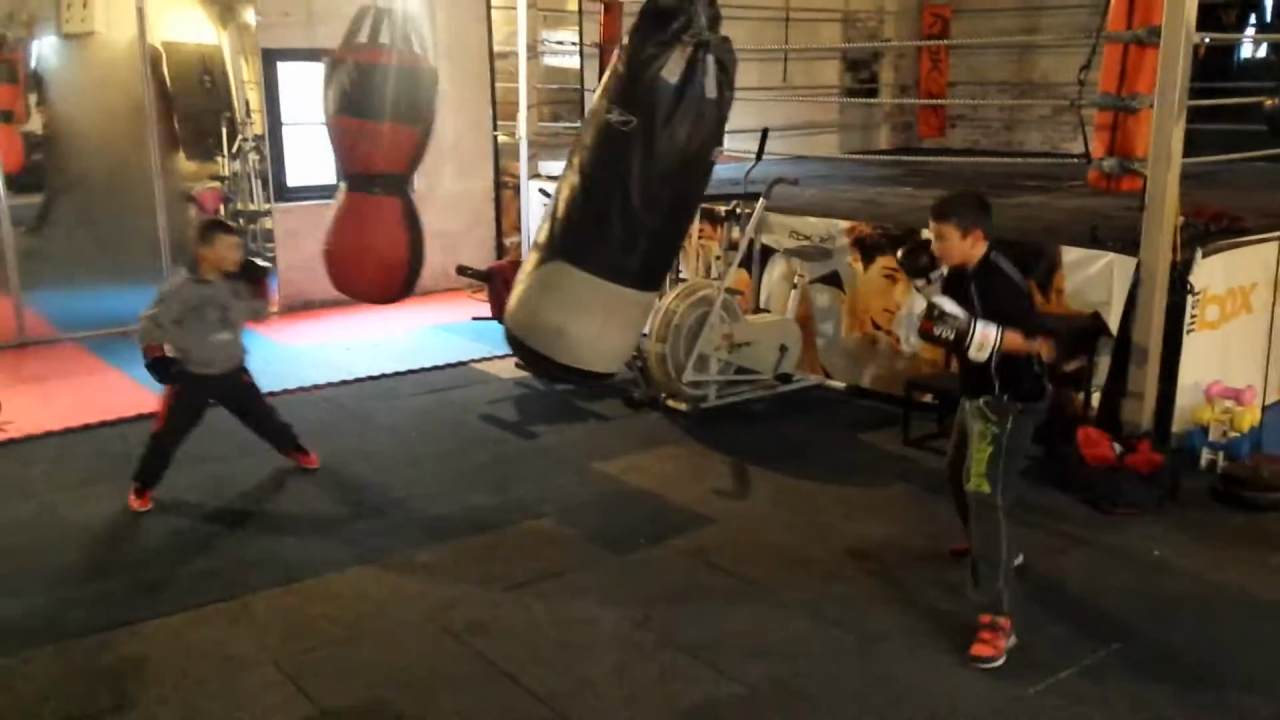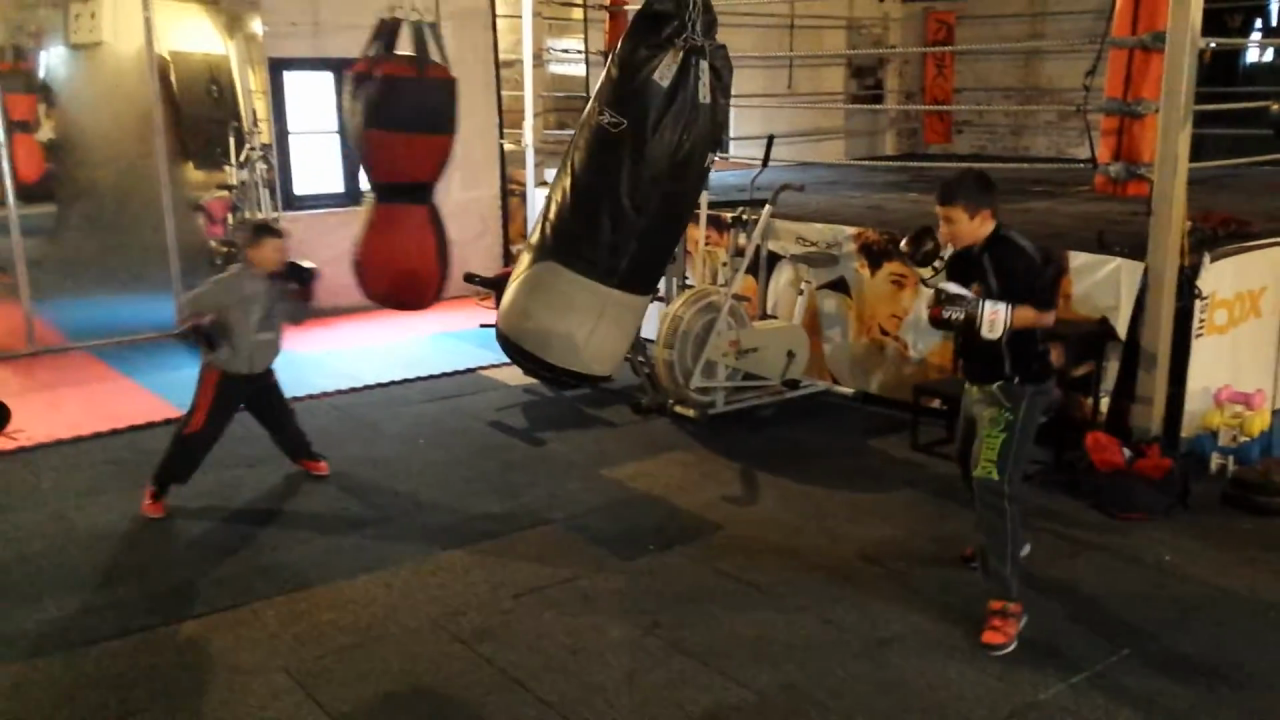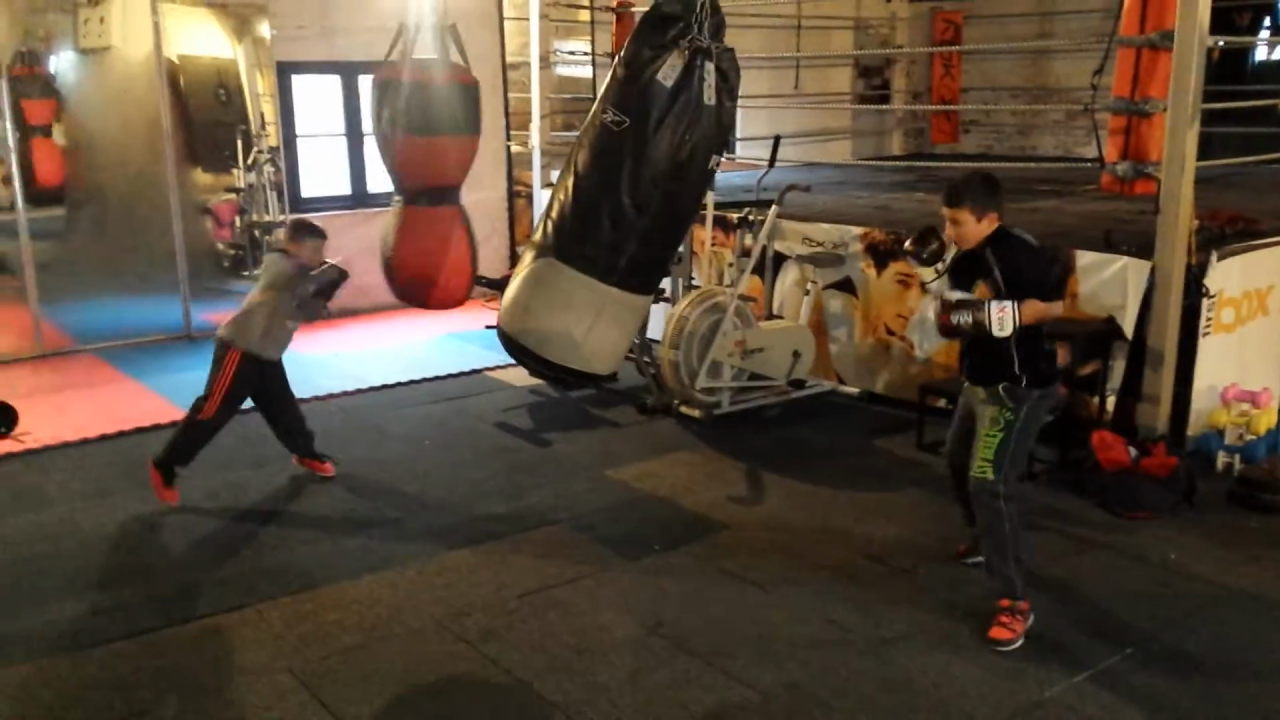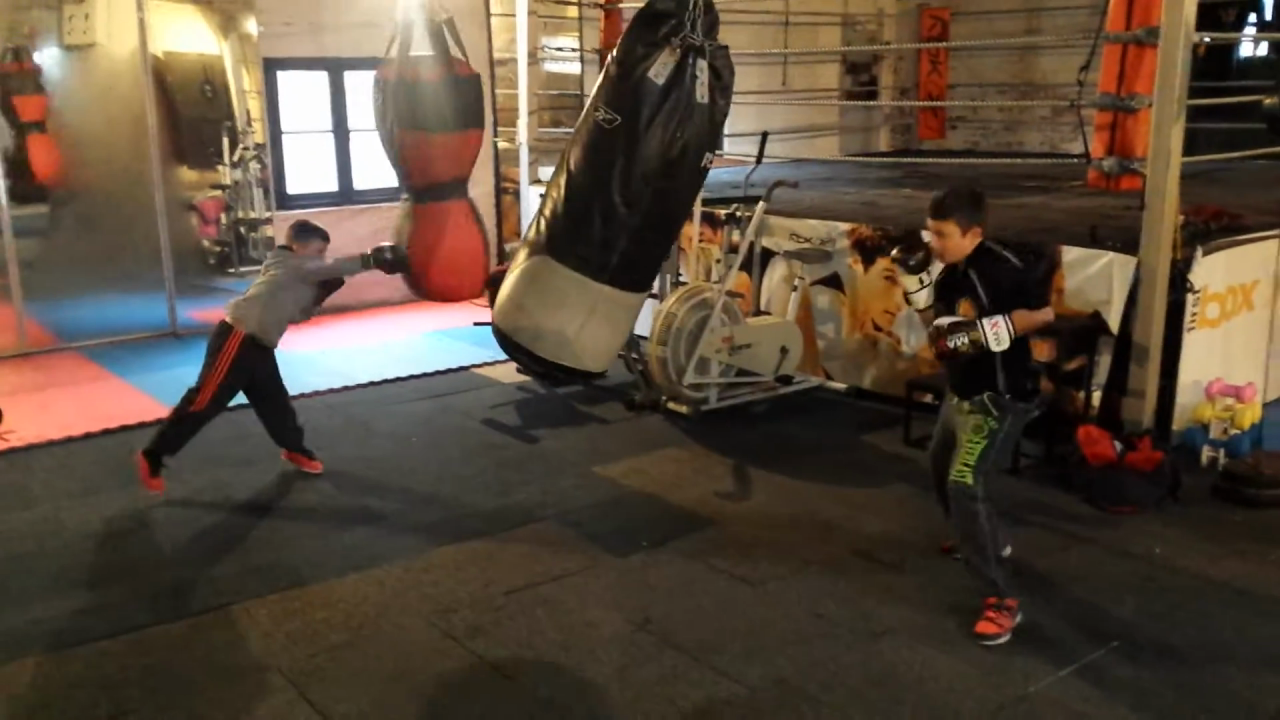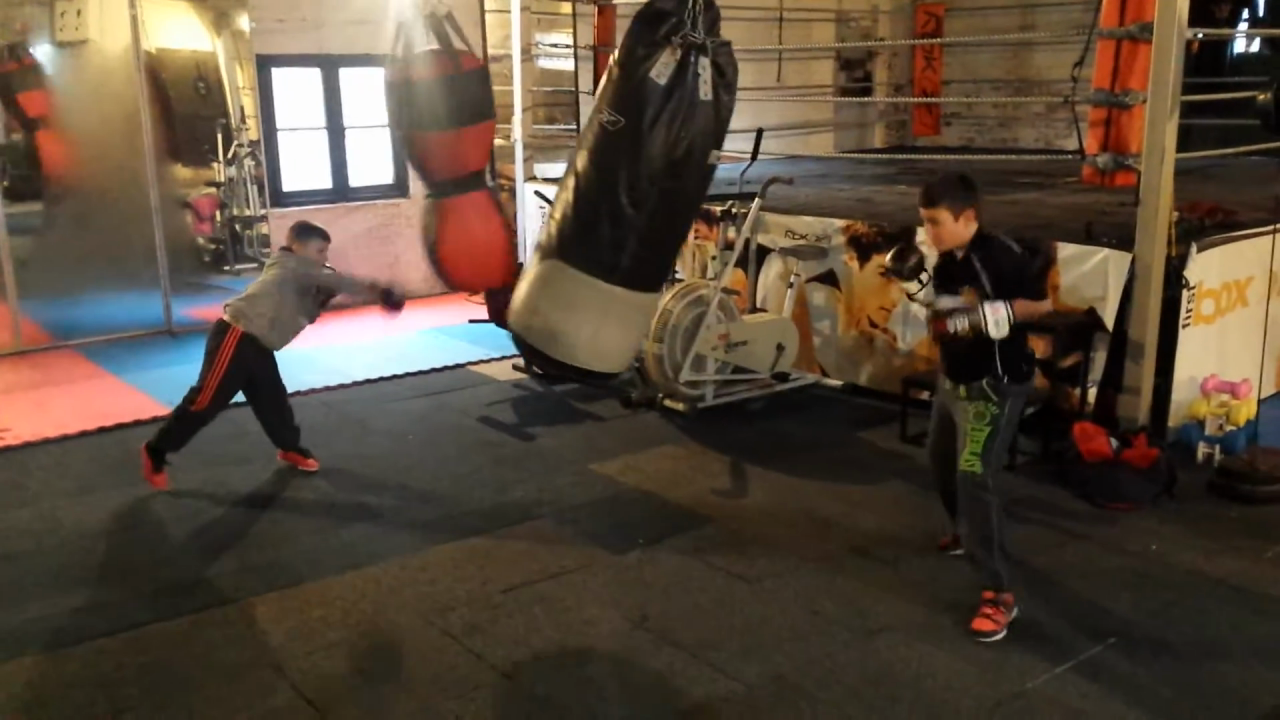
dt=0.1s
person 1, frame 1
left shoulder: (1001, 280)
right shoulder: (963, 270)
left elbow: (1036, 344)
right elbow: (951, 313)
left wrist: (968, 332)
left hip: (1009, 403)
right hip: (978, 396)
left knee: (985, 497)
right knee: (960, 475)
left ankle: (997, 620)
right ankle: (995, 552)
person 1, frame 2
left shoulder: (1014, 254)
right shoulder: (966, 251)
left elbow: (1046, 314)
right elbow: (957, 297)
left wrist: (978, 312)
left hip: (1017, 385)
right hip: (980, 380)
left knee: (992, 482)
right knee: (969, 464)
left ankle: (1007, 605)
right ankle: (1005, 539)
person 1, frame 3
left shoulder: (1019, 253)
right shoulder: (968, 252)
left elbow: (1053, 305)
right elbow: (952, 299)
left wrist: (987, 316)
left hip: (1020, 389)
right hip: (980, 382)
left knee: (989, 484)
right knee: (961, 464)
left ankle: (1015, 602)
right ankle: (988, 538)
person 1, frame 4
left shoulder: (999, 267)
right shoulder: (951, 267)
left elbow: (1042, 313)
right elbow: (929, 311)
left wrist: (980, 333)
right wrist: (915, 271)
left hip: (1000, 398)
right hip: (963, 393)
left knee: (964, 487)
right knee: (942, 470)
left ankle: (1002, 599)
right ankle: (986, 539)
person 1, frame 5
left shoulder: (1002, 253)
right shoulder: (951, 254)
left elbow: (1041, 305)
left wrist: (979, 318)
left hip: (999, 383)
right hip: (955, 378)
left knee: (975, 477)
right knee: (943, 460)
left ankle: (999, 594)
right ankle: (969, 533)
person 2, frame 1
left shoulder: (235, 282)
right shoulder: (183, 287)
left elbow: (256, 313)
right elbow: (150, 324)
left wrist: (257, 288)
right wrist: (154, 353)
left hip: (230, 368)
right hip: (191, 373)
left knee: (259, 413)
right knee: (169, 430)
left ankle: (292, 448)
right ankle: (142, 485)
person 2, frame 2
left shoulder: (278, 283)
right shoulder: (236, 282)
left elbow: (295, 315)
right elbow: (192, 304)
left wrist: (303, 291)
right wrist: (200, 326)
left hip: (259, 370)
right hip: (224, 371)
left knee: (281, 415)
right knee: (199, 431)
left ankle: (304, 455)
right ankle: (158, 488)
person 2, frame 3
left shoulder: (297, 275)
right shoulder: (281, 265)
left elbow: (311, 313)
right elbow: (282, 279)
left wrist: (323, 293)
right wrist: (310, 278)
left hip: (267, 357)
right hip: (242, 352)
left knee: (285, 410)
right knee: (212, 413)
left ankle: (306, 453)
right ankle: (165, 468)
person 2, frame 4
left shoulder: (297, 273)
right shoulder: (291, 266)
left elbow: (297, 313)
right elbow: (327, 269)
left wrist: (319, 294)
right wrist: (371, 259)
left hip: (259, 342)
right hip: (239, 339)
left knee: (276, 403)
right knee: (204, 403)
left ankle: (294, 448)
right ankle: (153, 456)
person 2, frame 5
left shoulder: (293, 271)
right shoulder: (295, 267)
left elbow: (301, 315)
right elbow: (334, 281)
left wrist: (321, 298)
right wrist: (379, 291)
left hip: (259, 344)
right hip: (237, 338)
left knee: (274, 400)
right knee: (207, 400)
left ankle: (290, 448)
right ankle: (156, 452)
